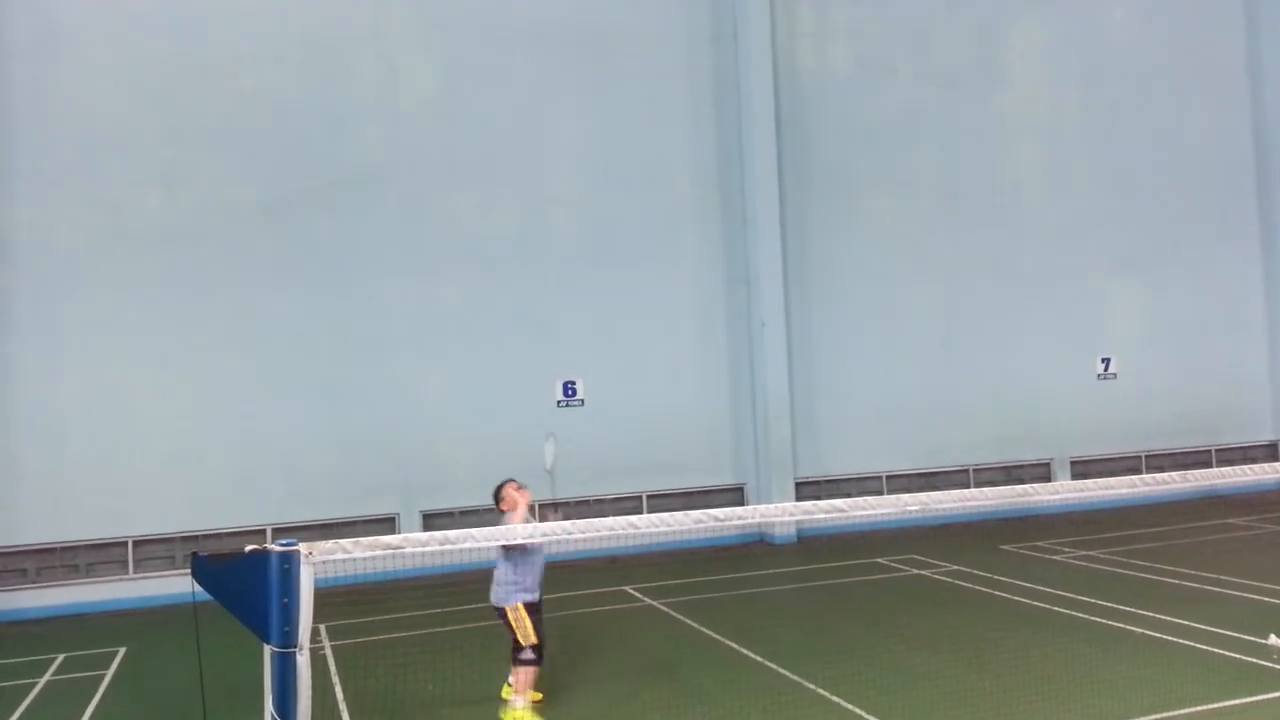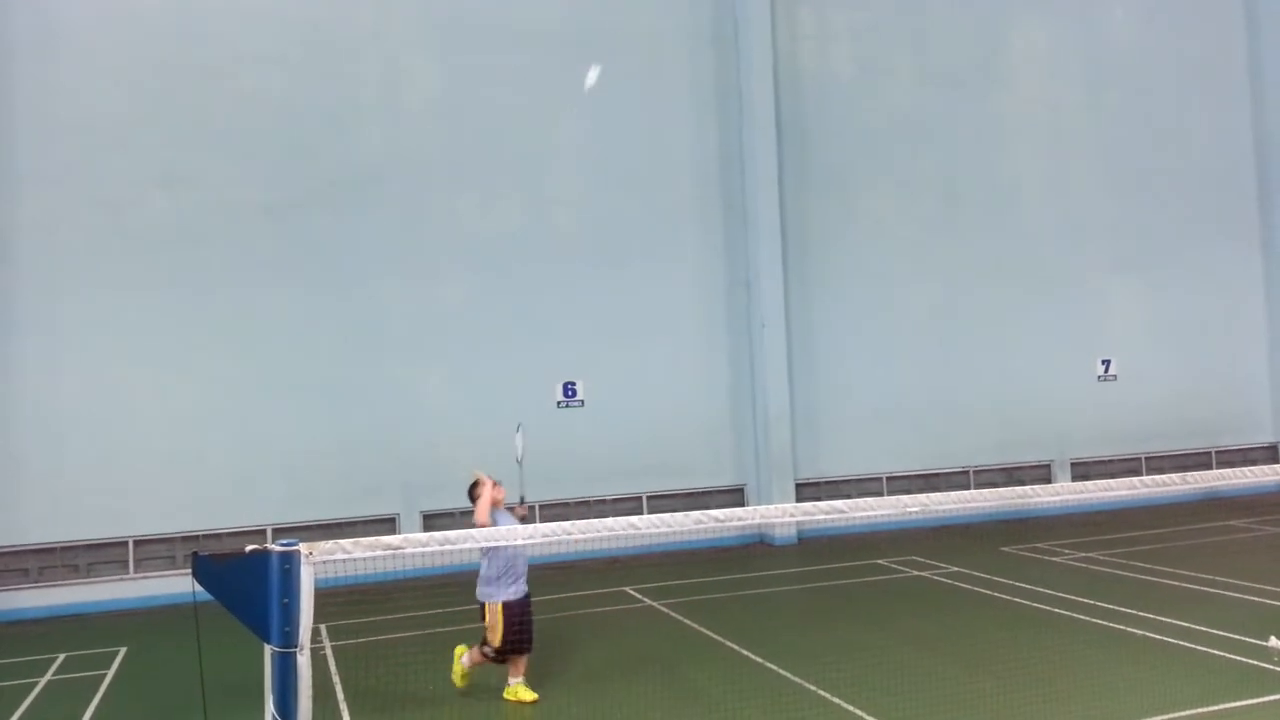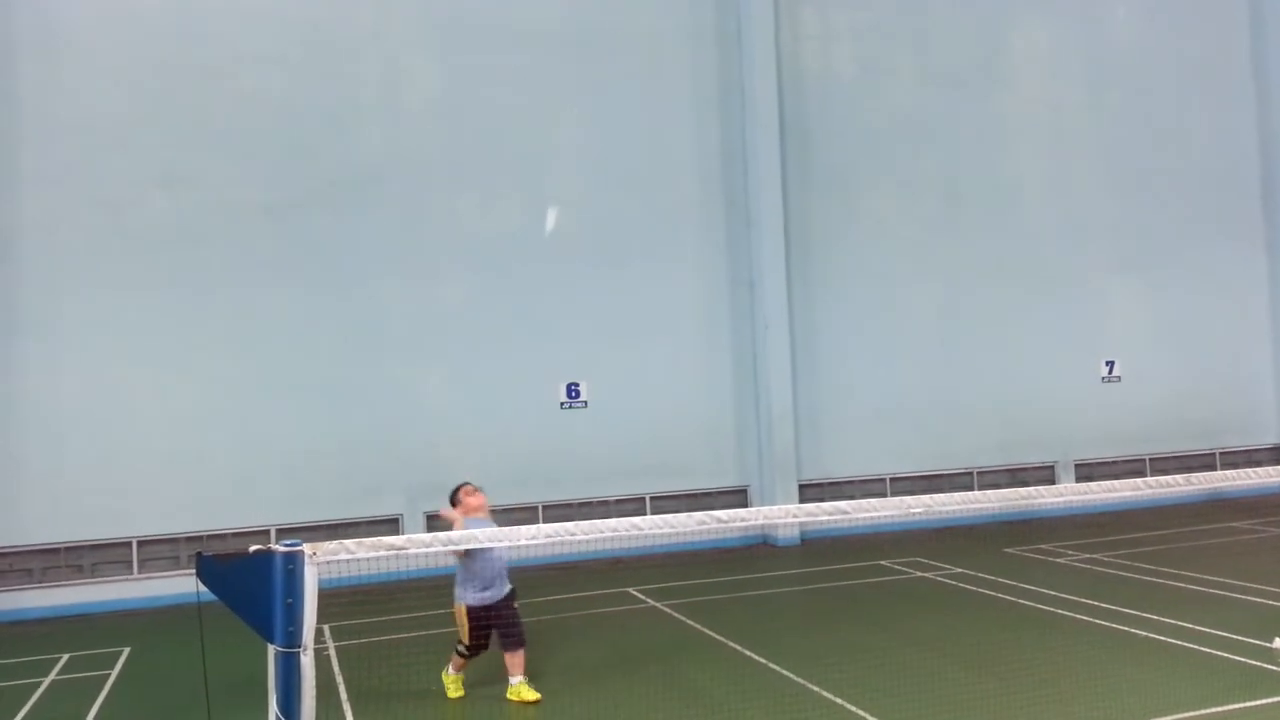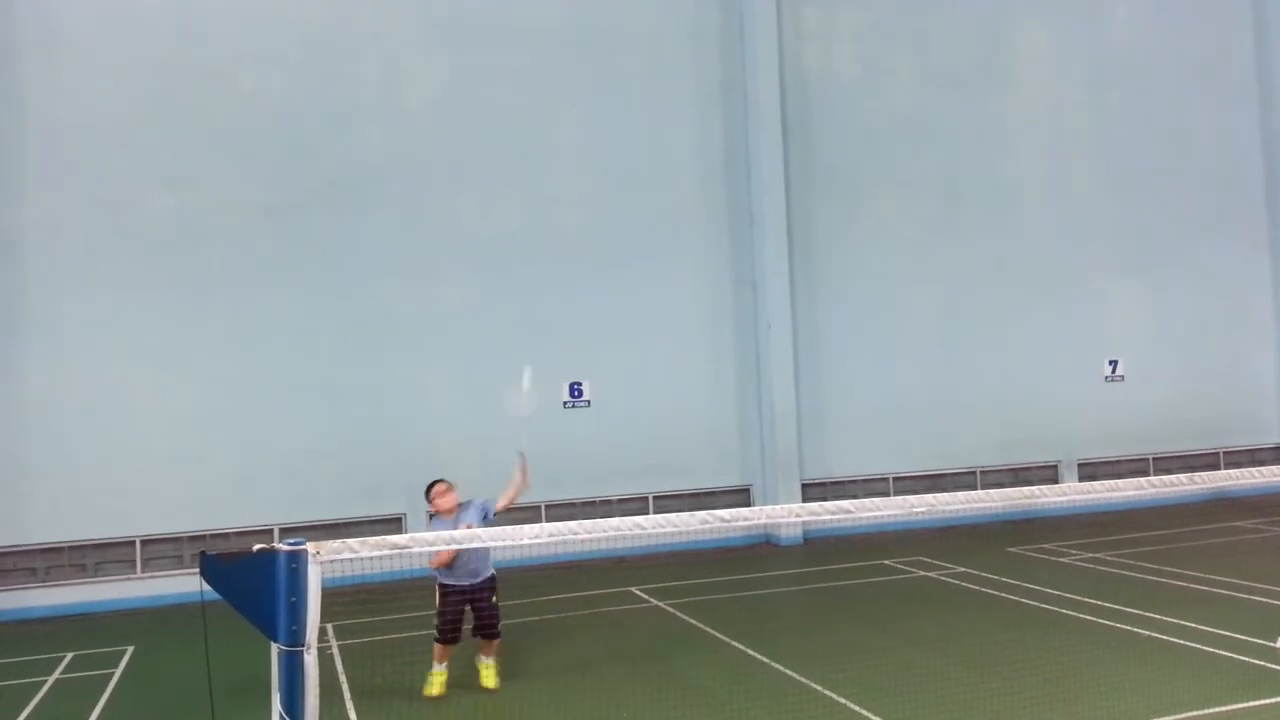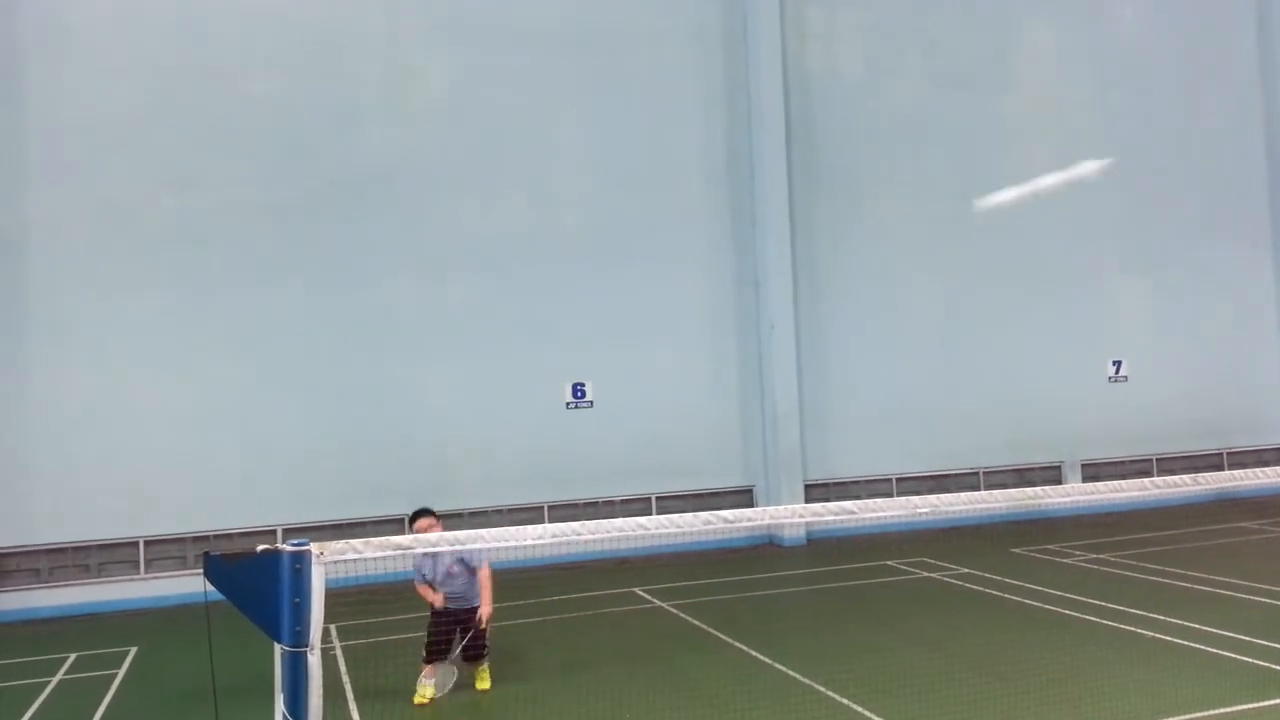
dt=0.2s
person 1, frame 1
left shoulder: (529, 520)
right shoulder: (512, 522)
right wrist: (520, 506)
left hip: (529, 595)
right hip: (513, 599)
left knee: (529, 646)
right knee: (531, 648)
left ankle: (513, 687)
person 1, frame 2
left shoulder: (505, 514)
right shoulder: (489, 515)
right elbow: (482, 522)
left wrist: (518, 516)
right wrist: (486, 490)
left hip: (519, 591)
right hip: (497, 596)
left knee: (523, 642)
right knee: (499, 649)
left ankle: (515, 686)
right ankle: (465, 659)
person 1, frame 3
left shoulder: (487, 521)
right shoulder: (465, 525)
left wrist: (477, 517)
right wrist: (457, 519)
left hip: (501, 593)
right hip: (471, 599)
left knee: (514, 638)
right knee: (470, 646)
left ankle: (518, 686)
right ankle: (451, 675)
person 1, frame 4
left shoulder: (474, 507)
right shoulder: (434, 529)
left elbow: (502, 503)
right elbow: (435, 563)
left wrist: (518, 484)
right wrist: (456, 546)
left hip: (483, 580)
right hip: (450, 585)
left knee: (489, 628)
right knee: (446, 632)
left ankle: (486, 663)
right ankle: (438, 671)
person 1, frame 5
right shoulder: (421, 561)
left elbow: (483, 569)
right elbow: (421, 585)
left wrist: (486, 604)
right wrist: (433, 597)
left hip: (473, 605)
right hip: (445, 608)
left knee: (473, 649)
right knee: (433, 648)
left ankle: (480, 667)
right ankle: (426, 684)
